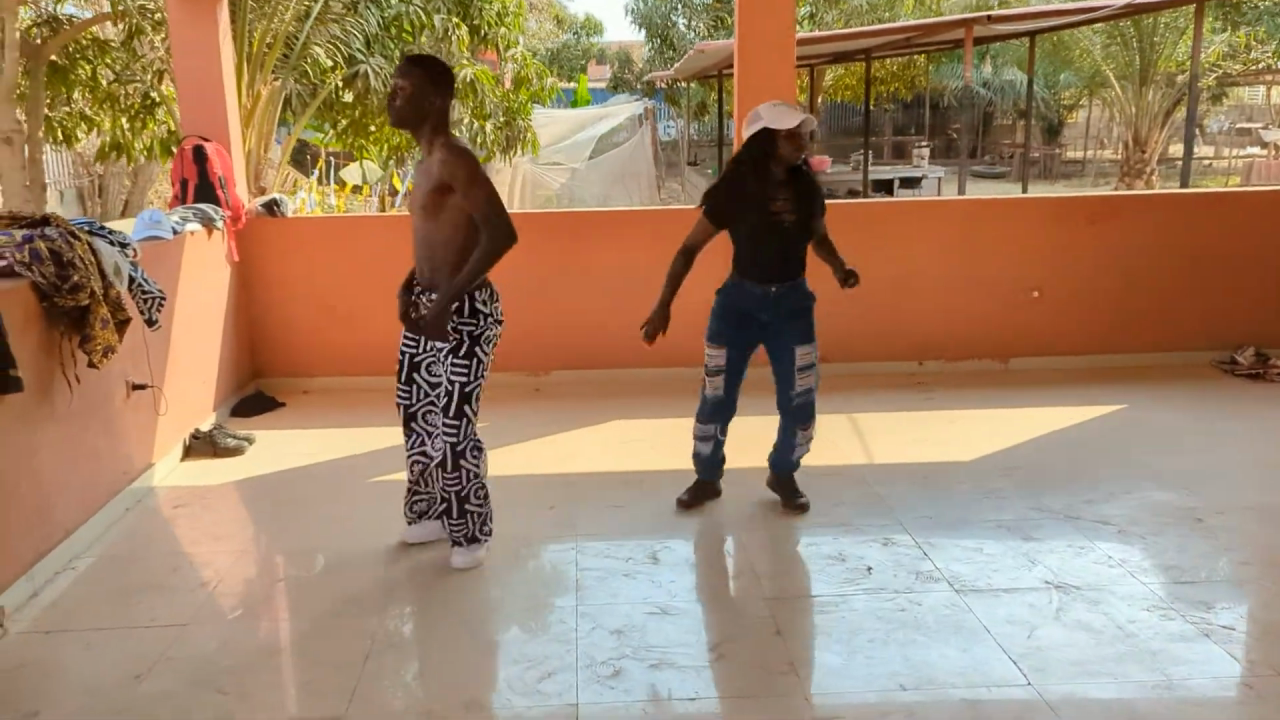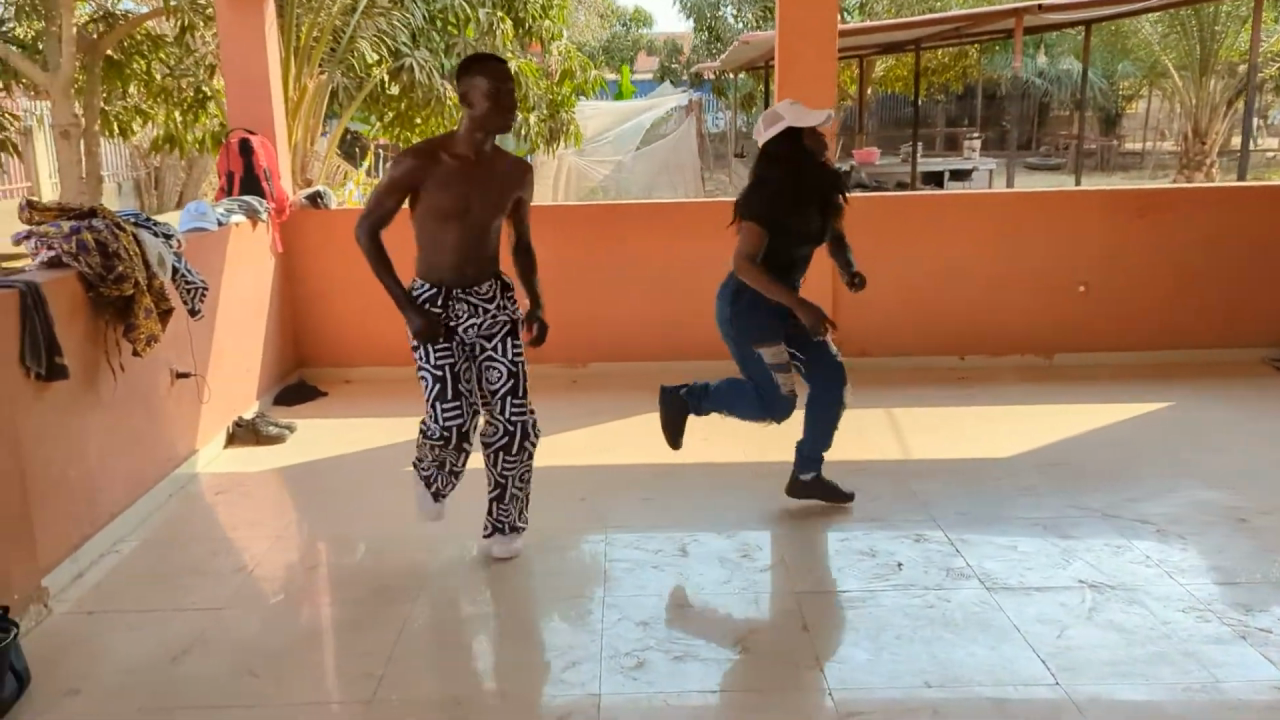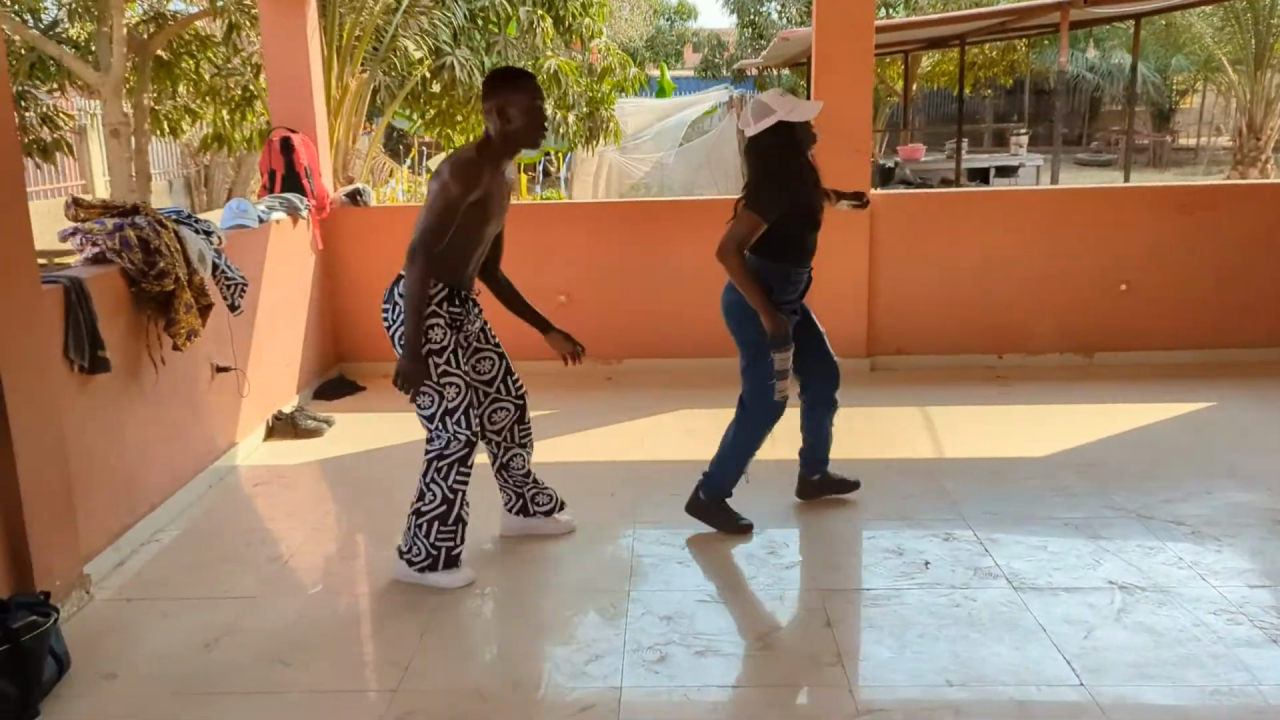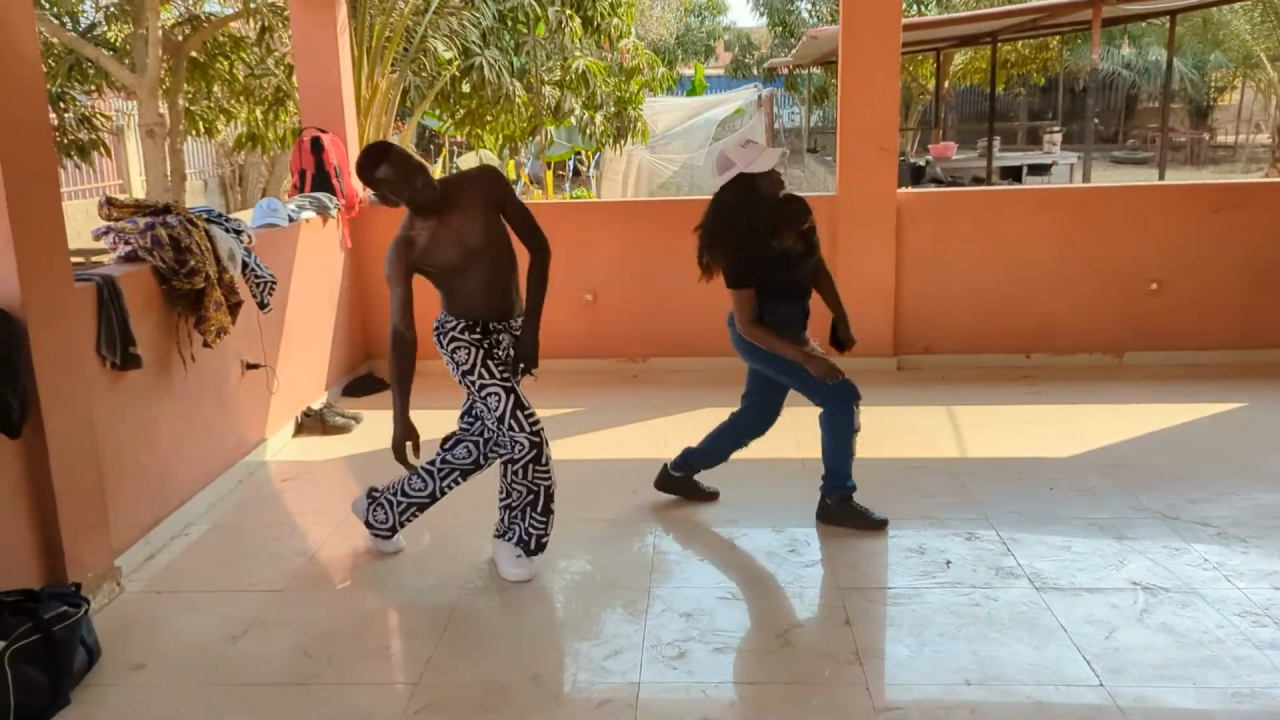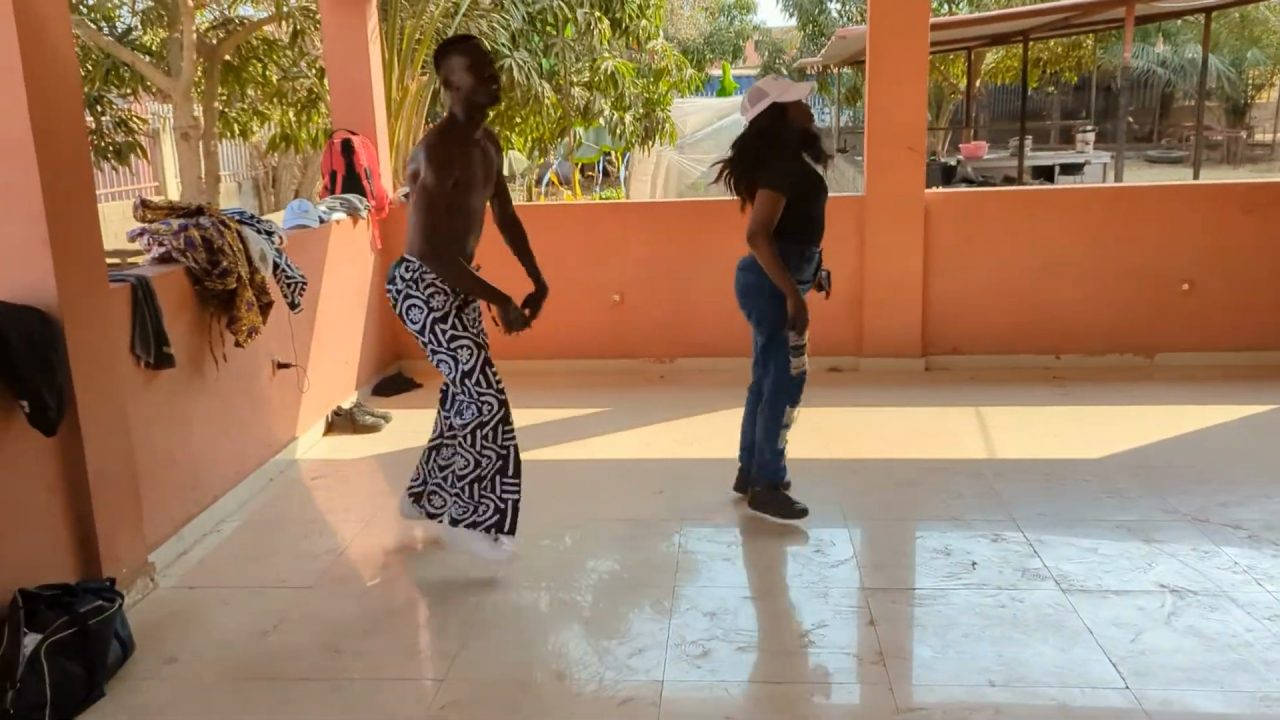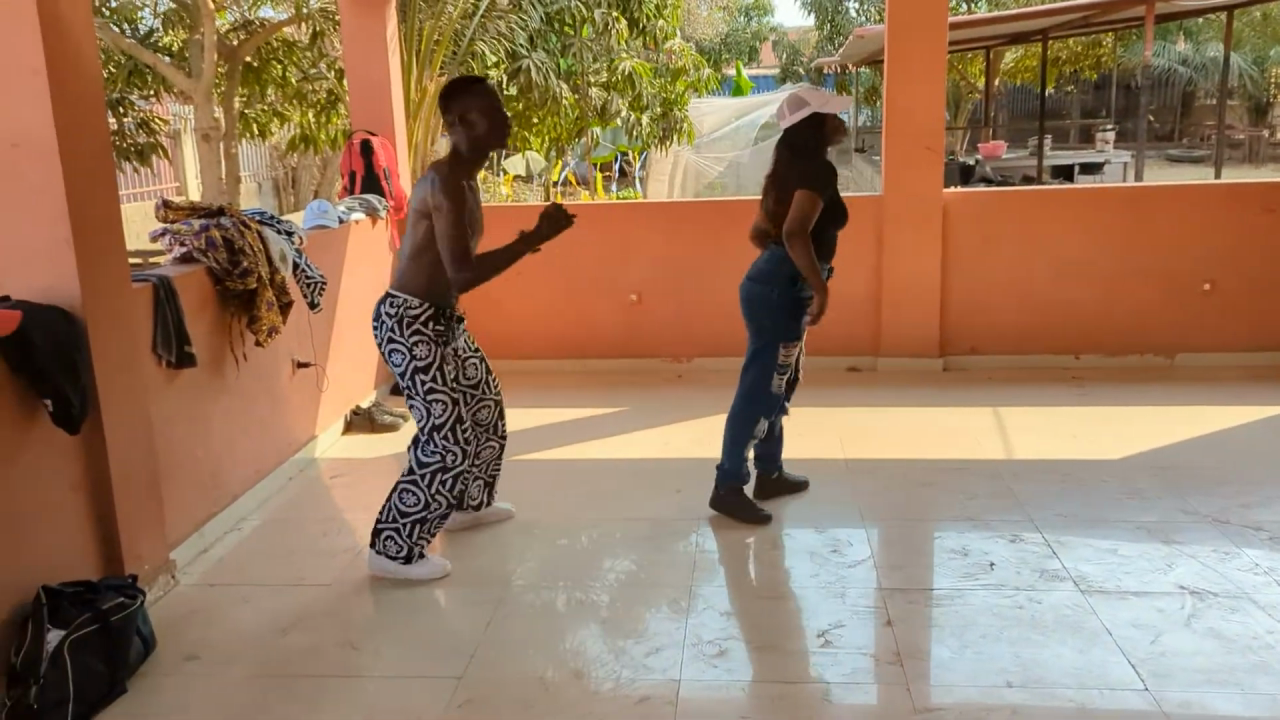
dt=0.3s
person 1, frame 1
left shoulder: (452, 160)
right shoulder: (433, 162)
left elbow: (503, 234)
left wrist: (448, 296)
right wrist: (413, 284)
left hip: (465, 311)
right hip: (431, 307)
left knee: (450, 429)
right knee: (415, 413)
left ankle: (470, 534)
right ankle: (434, 513)
person 1, frame 2
left shoulder: (517, 172)
right shoulder: (418, 161)
right elbow: (365, 229)
left wrist: (536, 305)
right wrist: (409, 309)
left hip: (492, 300)
right hip: (433, 301)
left knee: (512, 419)
right knee: (449, 420)
left ankle: (504, 524)
right ankle: (433, 480)
person 1, frame 3
left shoulder: (502, 181)
right shoulder: (465, 169)
left elbow: (490, 272)
right elbow: (420, 253)
left wrist: (547, 330)
right wrist: (414, 345)
left hip: (463, 306)
right hip: (420, 307)
left knee: (506, 406)
right knee: (457, 431)
left ankle: (525, 509)
right ankle: (425, 557)
person 1, frame 4
left shoulder: (485, 184)
right shoulder: (404, 249)
left elbow: (539, 246)
right elbow: (401, 334)
left wrist: (532, 325)
right wrist: (399, 417)
left hip: (512, 331)
right hip: (467, 339)
left knee: (472, 447)
right knee: (524, 443)
left ankle: (380, 510)
right ankle: (514, 541)
person 1, frame 5
left shoulder: (488, 144)
right shoulder: (436, 152)
left elbow: (505, 217)
right elbow: (429, 248)
left wrist: (537, 279)
right wrist: (499, 298)
left hip: (459, 285)
right hip: (423, 287)
left knee: (466, 398)
right knee: (484, 401)
left ankle: (429, 497)
right ankle: (470, 518)
person 1, frame 6
left shoulder: (463, 178)
right shoulder: (448, 183)
right elbow: (460, 272)
left wrist: (527, 239)
right wrist: (532, 239)
left hip: (438, 318)
right hip: (412, 321)
left knee: (483, 404)
right knee: (442, 437)
left ankle: (470, 500)
right ankle: (394, 550)
person 2, frame 1
left shoulder: (807, 192)
right shoulder: (732, 192)
left elbow: (819, 238)
right elbow: (689, 248)
left wrist: (839, 266)
right wrist: (663, 306)
left hip: (792, 307)
right hip: (740, 306)
left knee: (799, 404)
right knee: (716, 402)
left ankle: (783, 475)
right ankle: (707, 478)
person 2, frame 2
left shoulder: (819, 184)
right shoulder: (767, 192)
left elbow: (835, 236)
right elbow: (745, 262)
left wrist: (848, 268)
right wrist: (800, 305)
left hip: (779, 301)
right hip: (747, 303)
left knee: (829, 378)
right knee: (776, 400)
left ankle: (807, 474)
right ankle: (683, 399)
person 2, frame 3
left shoulder: (792, 173)
right shoulder: (773, 184)
right elbow: (728, 250)
left wrist: (837, 197)
right wrist: (767, 312)
left hip: (783, 296)
right hip: (758, 301)
left knee: (823, 376)
right knee: (764, 404)
left ankle: (813, 474)
right ankle: (709, 496)
person 2, frame 4
left shoulder: (793, 211)
right shoulder: (739, 242)
left elbow: (815, 266)
right elbow: (747, 324)
left wrist: (840, 317)
right wrist: (810, 355)
left hip: (789, 328)
right hip: (767, 337)
left knee: (758, 414)
right knee: (841, 399)
left ankle: (677, 472)
right ankle: (836, 501)
person 2, frame 5
left shoulder: (791, 157)
right shoulder: (780, 165)
right elbow: (757, 235)
left wrist: (811, 268)
right wrist: (792, 293)
left hip: (777, 280)
right hip: (771, 284)
left knee: (769, 378)
right knee: (784, 382)
left ankle: (753, 471)
right ankle: (765, 485)
person 2, frame 6
left shoulder: (796, 166)
right shoulder: (817, 170)
left elbow: (760, 235)
right elbow: (794, 235)
right wrist: (819, 290)
left hip: (778, 286)
right hip: (779, 290)
left knee: (780, 384)
right knee: (761, 388)
left ankle: (769, 472)
right ankle: (728, 487)
